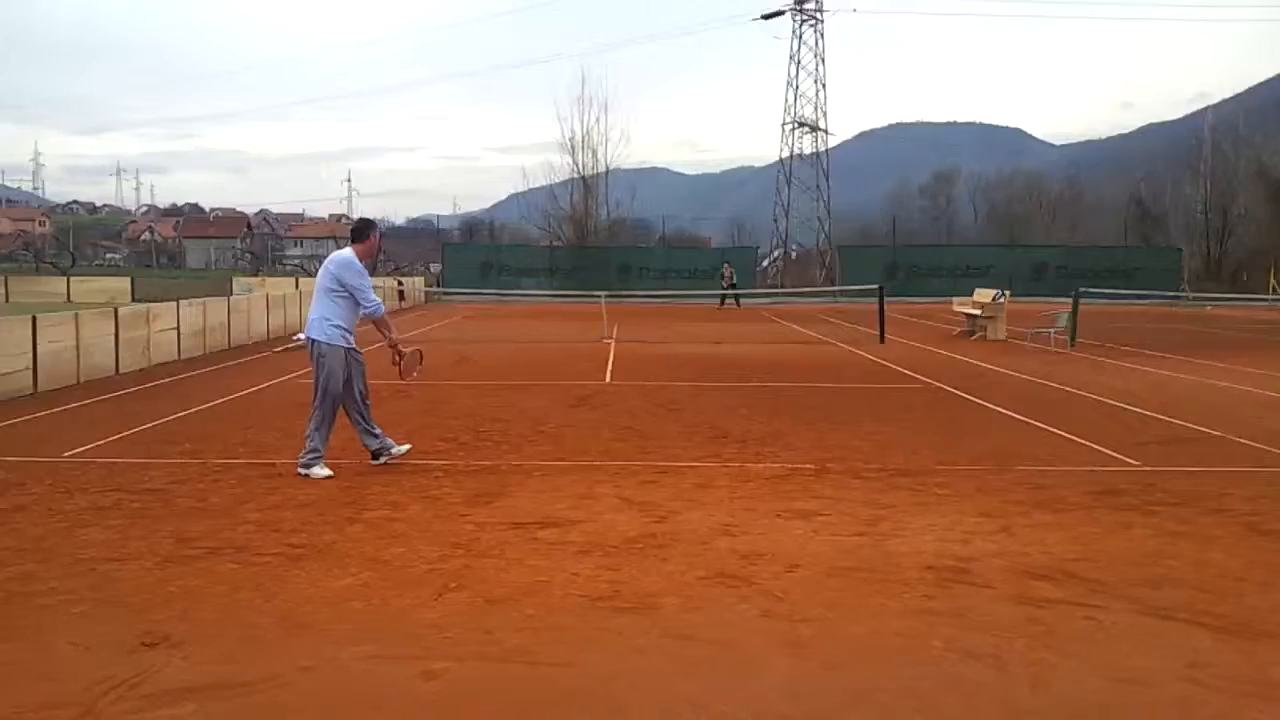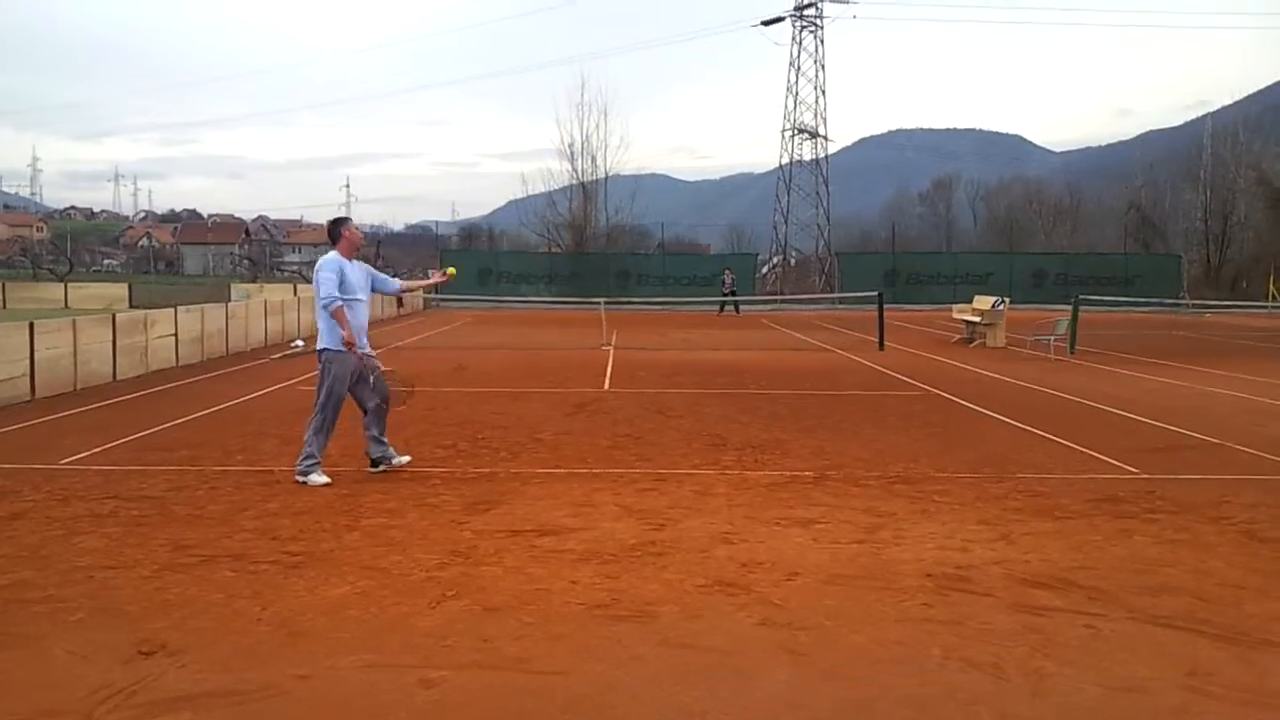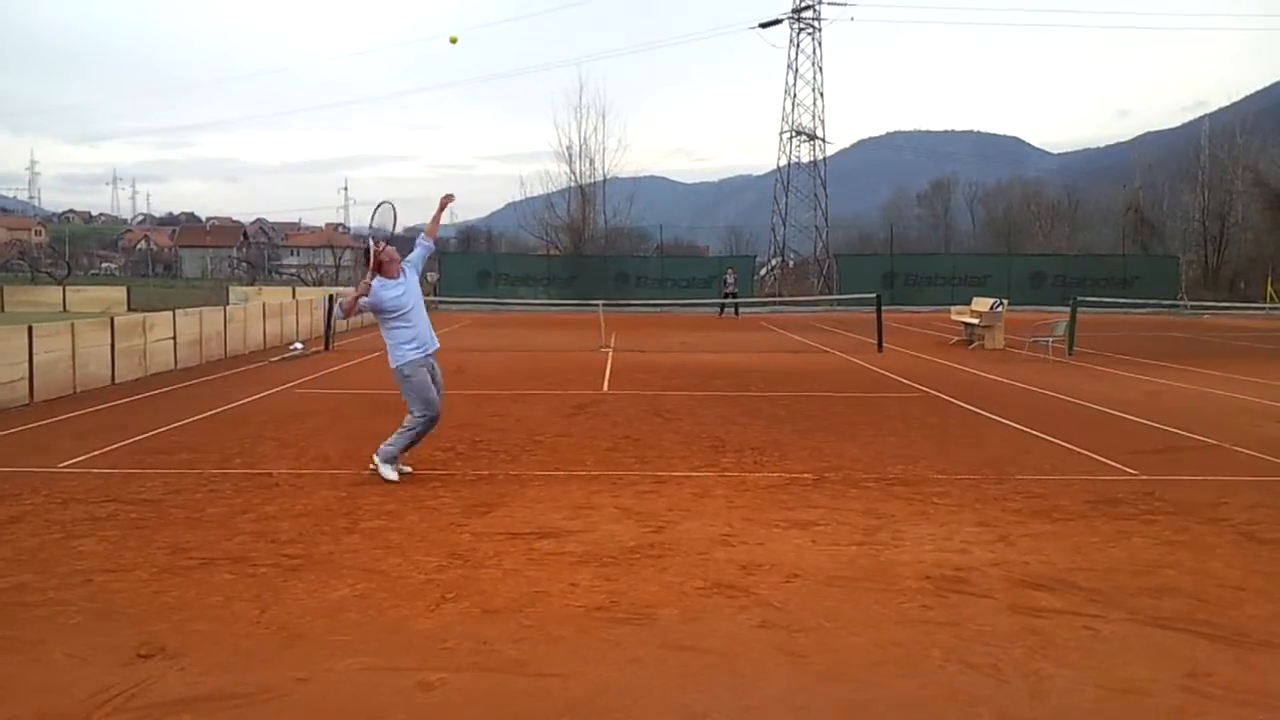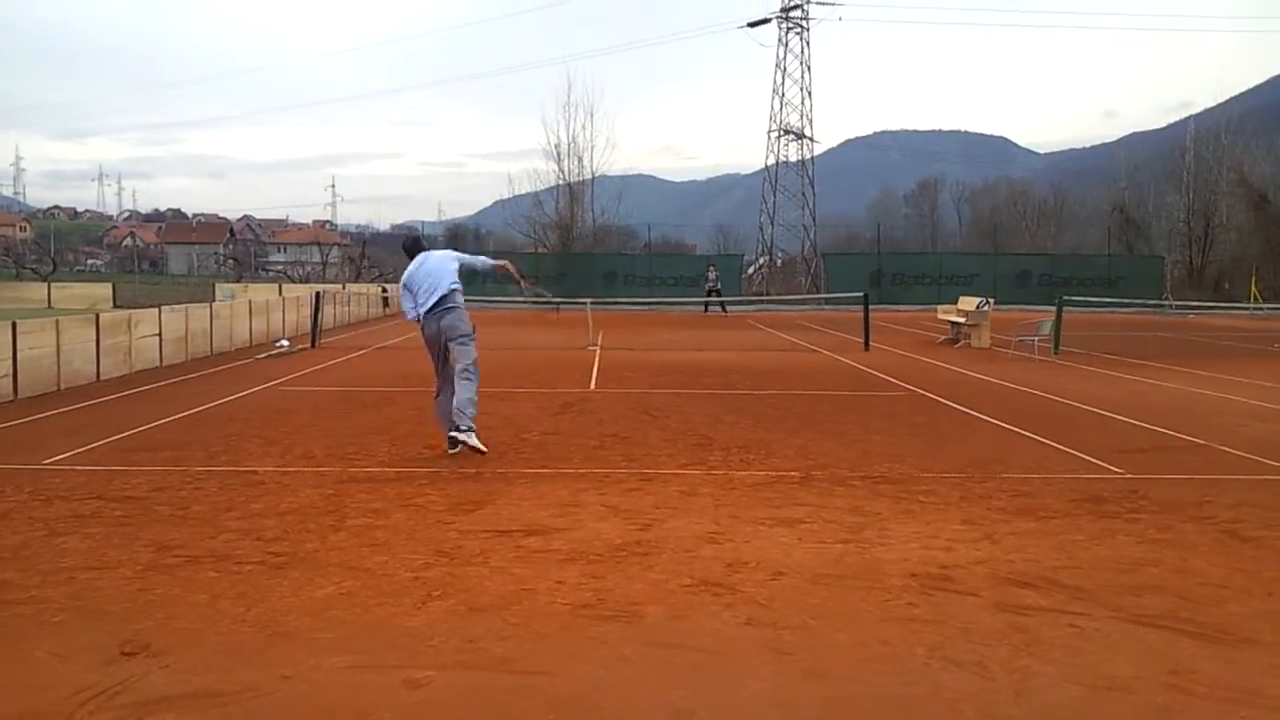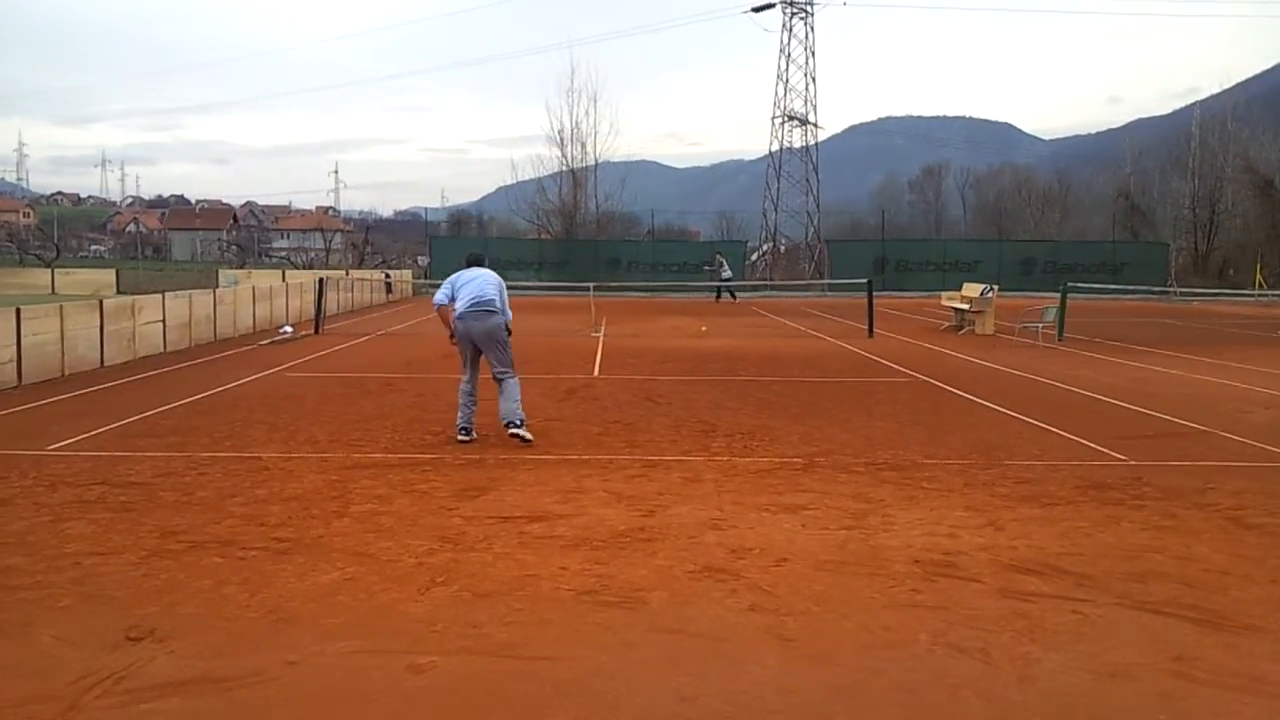
dt=0.5s
person 1, frame 1
left shoulder: (355, 265)
right shoulder: (345, 261)
left elbow: (368, 309)
right elbow: (373, 306)
left wrist: (390, 341)
right wrist: (392, 334)
left hip: (344, 342)
right hip: (326, 340)
left knee: (358, 398)
right knee: (328, 399)
left ankle: (380, 447)
right ankle: (310, 460)
person 1, frame 2
left shoulder: (362, 269)
right shoulder: (329, 263)
left elbow: (393, 285)
right elbow: (329, 298)
left wrist: (428, 282)
right wrist: (346, 330)
left hip: (360, 350)
right hip: (336, 349)
left knee: (377, 401)
right knee: (327, 409)
left ankle: (380, 456)
right ankle: (307, 467)
person 1, frame 3
left shoulder: (409, 269)
right shoulder: (374, 290)
left elbow: (426, 239)
right elbow: (343, 312)
left wrist: (440, 209)
right wrist: (358, 295)
left hip: (426, 356)
right hip: (407, 360)
left knee: (425, 414)
right knee: (427, 409)
left ankle: (389, 456)
right ankle: (386, 456)
person 1, frame 4
left shoulder: (407, 276)
right shoulder: (446, 255)
left elbow: (411, 316)
right elbow: (479, 262)
right wrist: (508, 267)
left hip: (430, 325)
right hip: (453, 315)
left knee: (444, 382)
right knee: (465, 374)
left ankle: (453, 439)
right ankle: (464, 428)
person 1, frame 5
left shoulder: (455, 278)
right shoulder: (494, 277)
left elbow: (439, 302)
right elbow: (505, 313)
left wrist: (450, 329)
left hip: (463, 323)
right hip: (491, 321)
left knee: (468, 377)
right knee: (505, 375)
left ankle: (465, 428)
right ankle: (514, 423)
